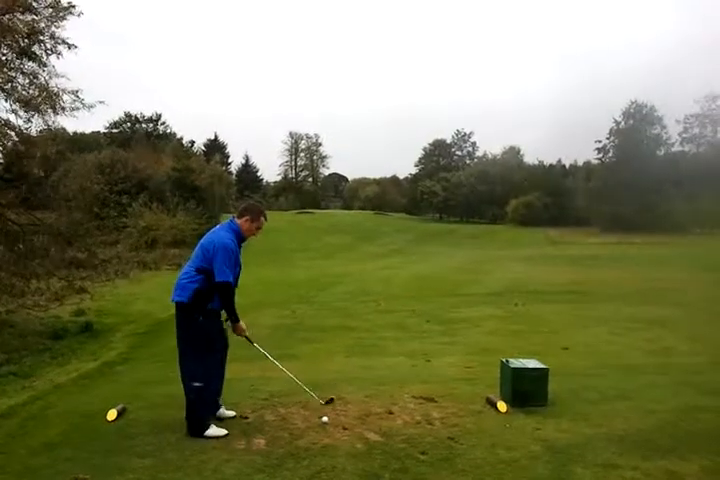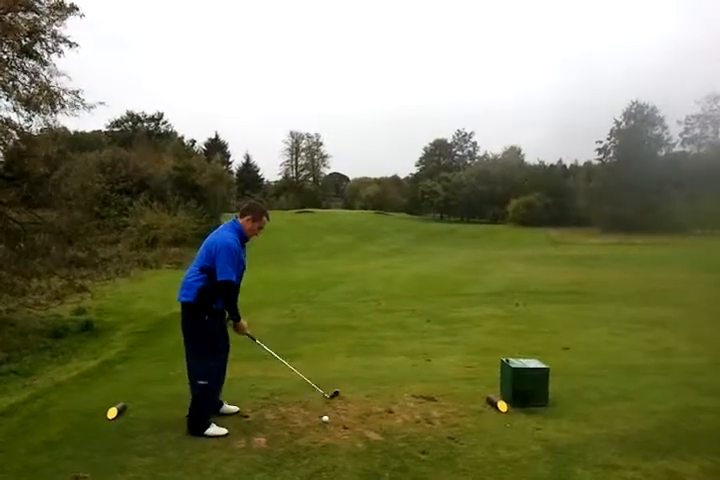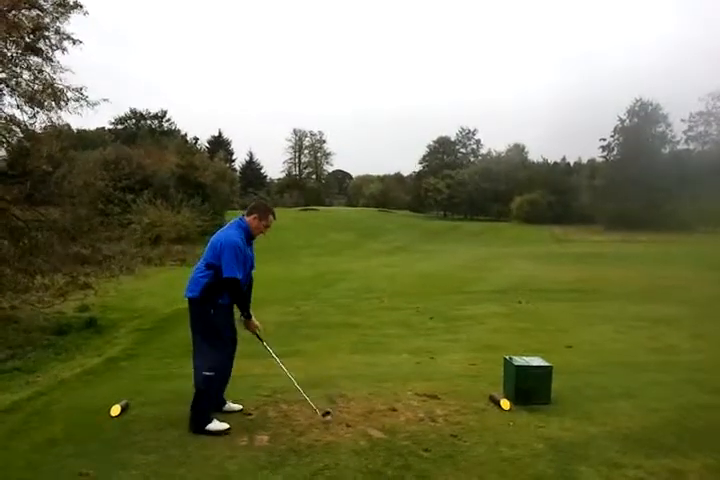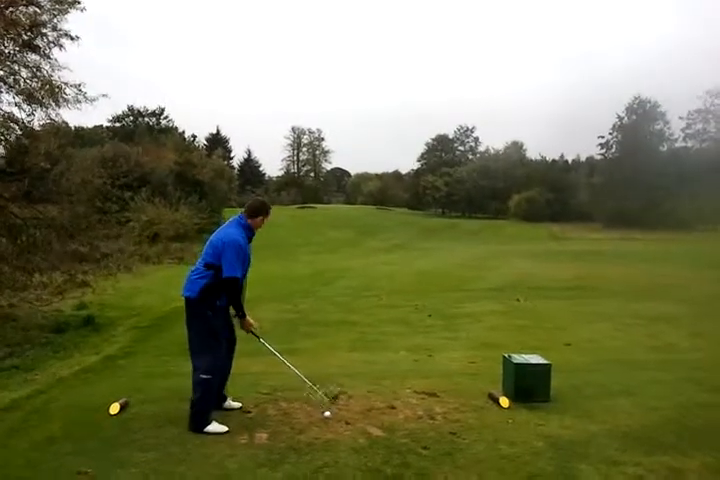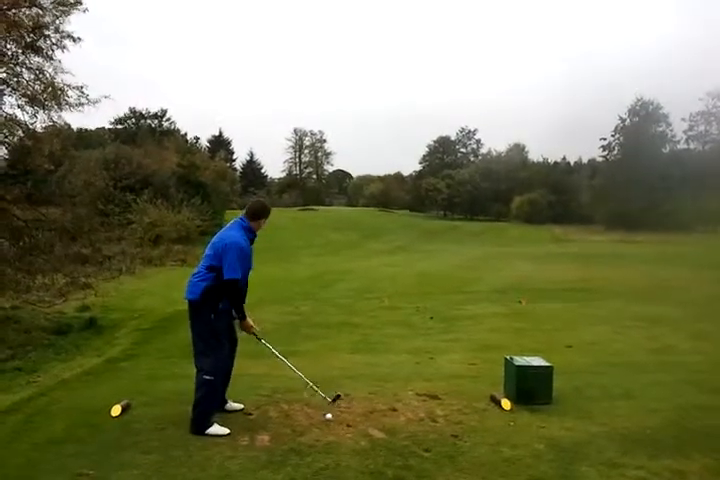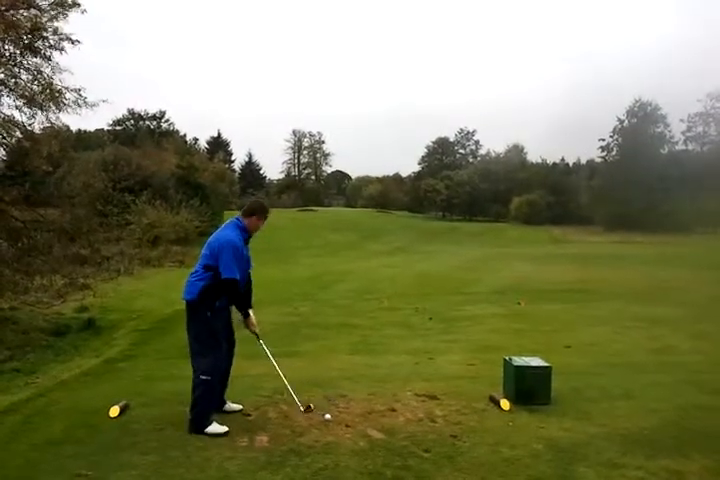
dt=0.3s
person 1, frame 1
left shoulder: (228, 235)
right shoulder: (225, 242)
left elbow: (226, 283)
right elbow: (223, 286)
left wrist: (231, 316)
right wrist: (235, 320)
left hip: (204, 303)
right hip: (194, 305)
left knee: (217, 351)
right knee: (200, 361)
left ankle: (210, 406)
right ankle: (198, 422)
person 1, frame 2
left shoulder: (233, 236)
right shoulder: (227, 242)
left elbow: (231, 282)
right elbow: (225, 285)
left wrist: (233, 315)
right wrist: (236, 318)
left hip: (210, 303)
right hip: (199, 304)
left knee: (219, 353)
right knee: (205, 360)
left ankle: (212, 403)
right ankle: (199, 422)
person 1, frame 3
left shoulder: (243, 236)
right shoulder: (232, 240)
left elbow: (245, 278)
right elbow: (232, 283)
left wrist: (246, 311)
right wrist: (247, 316)
left hip: (219, 299)
right hip: (206, 300)
left knee: (227, 348)
right knee: (212, 355)
left ankle: (215, 400)
right ankle: (201, 417)
person 1, frame 4
left shoulder: (237, 231)
right shoulder: (234, 239)
left elbow: (236, 279)
right elbow: (231, 282)
left wrist: (238, 311)
right wrist: (242, 315)
left hip: (213, 298)
right hip: (203, 299)
left knee: (226, 345)
right knee: (209, 356)
left ankle: (216, 397)
right ankle: (200, 419)
person 1, frame 5
left shoulder: (239, 233)
right shoulder: (236, 242)
left elbow: (238, 281)
right elbow: (231, 284)
left wrist: (239, 312)
right wrist: (242, 317)
left hip: (215, 299)
right hip: (205, 301)
left knee: (228, 347)
right knee: (212, 358)
left ankle: (217, 400)
right ankle: (201, 421)
person 1, frame 6
left shoulder: (238, 235)
right shoulder: (230, 240)
left elbow: (244, 276)
right elbow: (231, 283)
left wrist: (249, 309)
right wrist: (245, 316)
left hip: (216, 301)
right hip: (203, 302)
left knee: (225, 349)
right knee: (210, 357)
left ankle: (216, 400)
right ankle: (200, 420)
